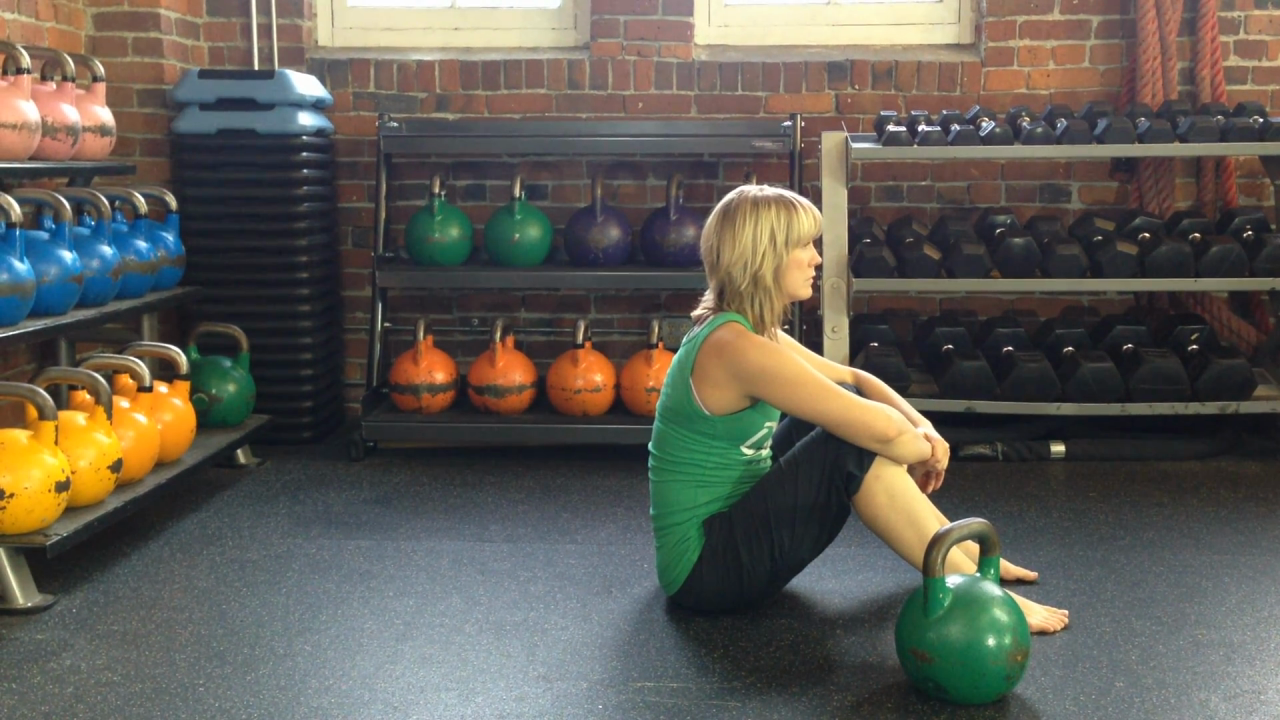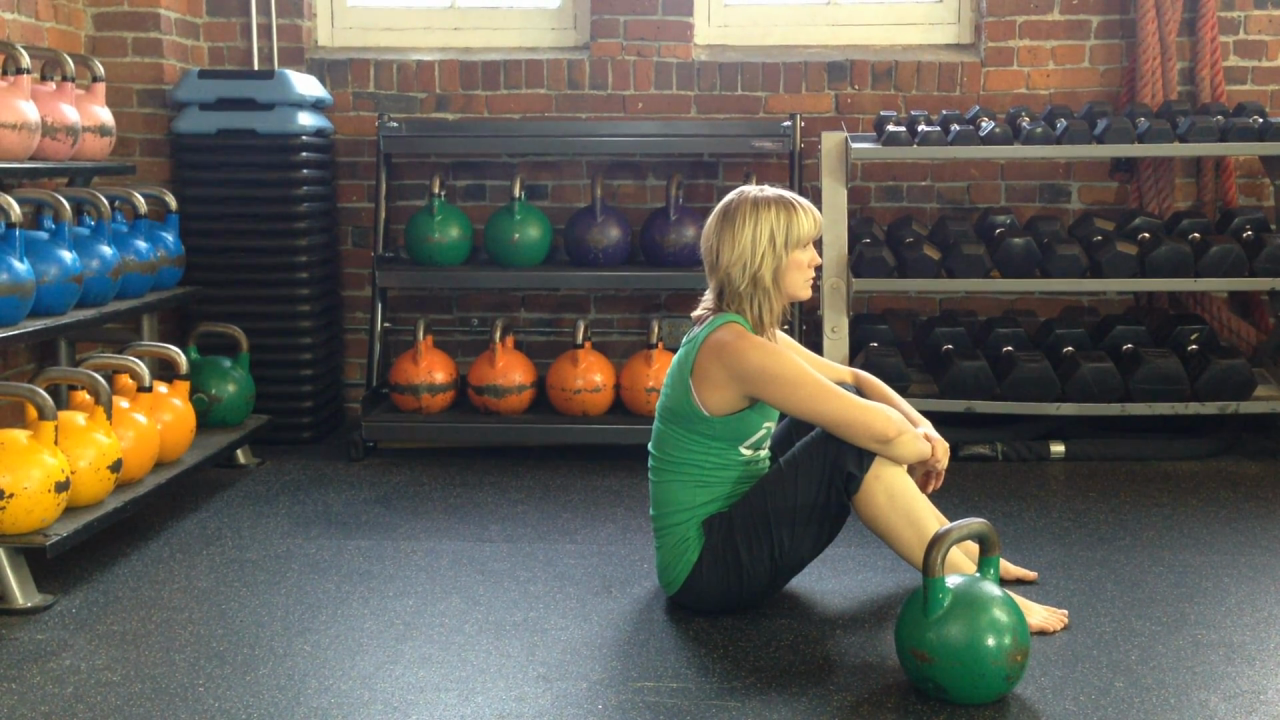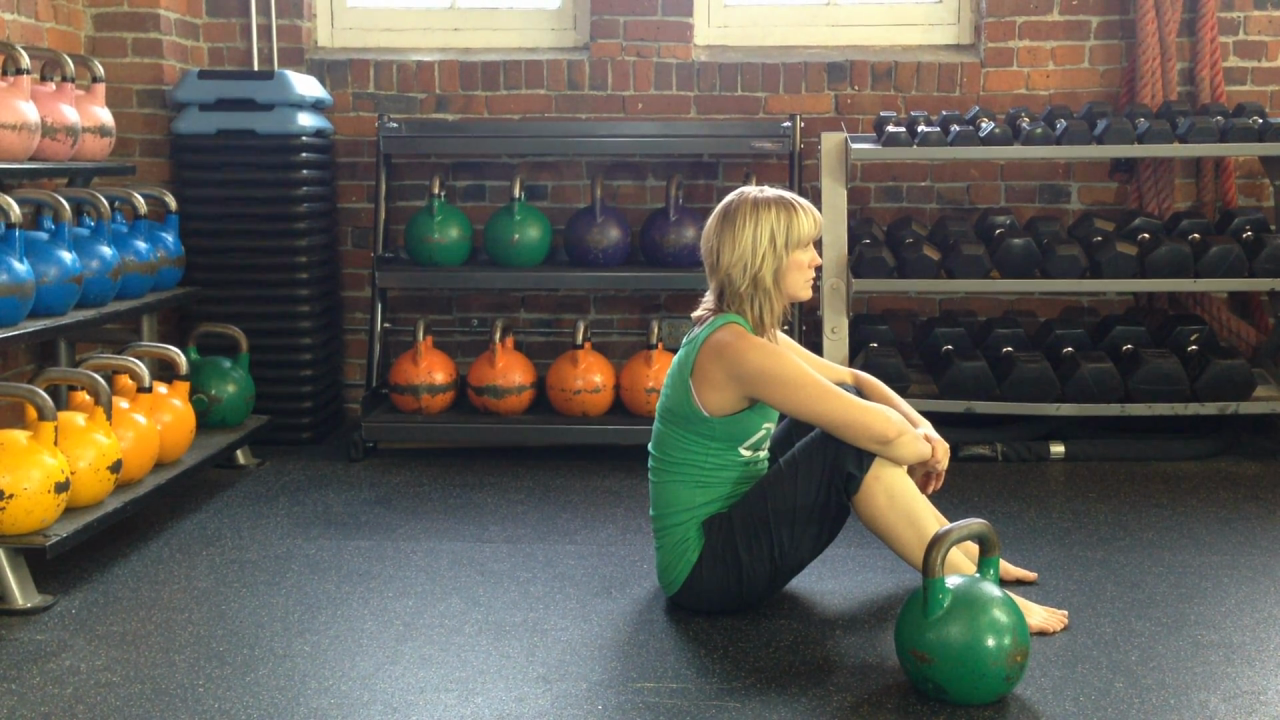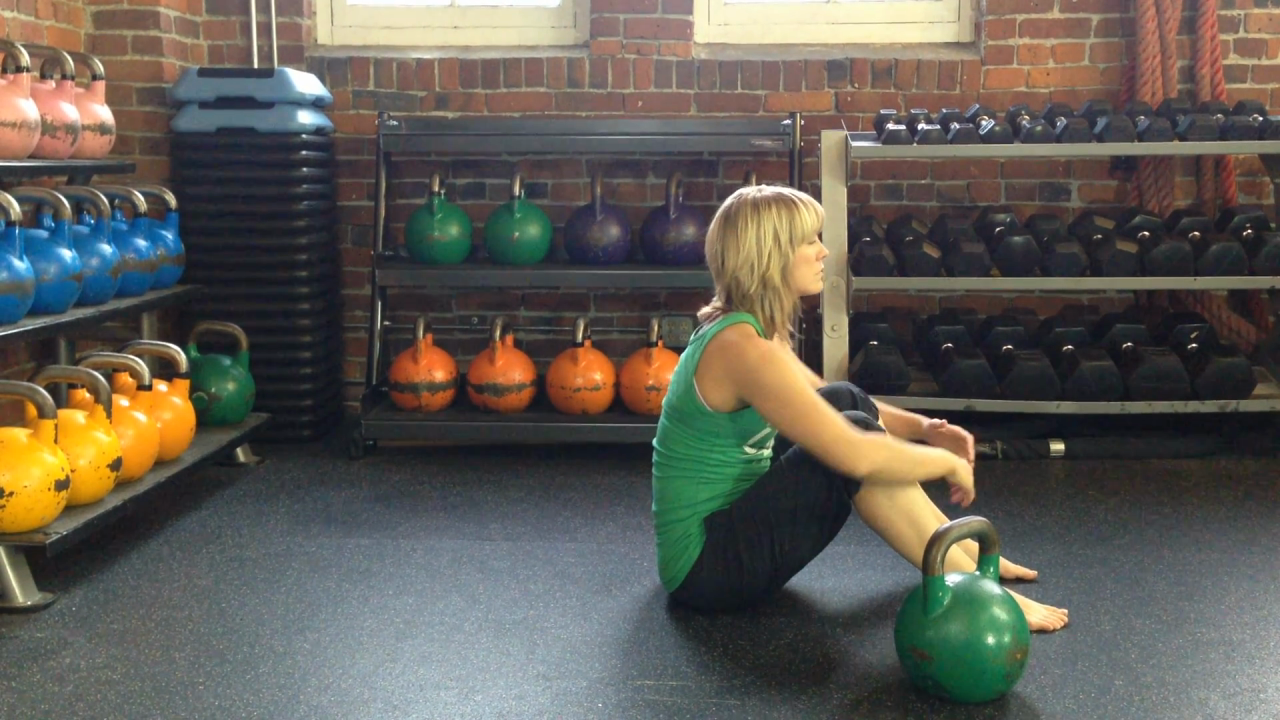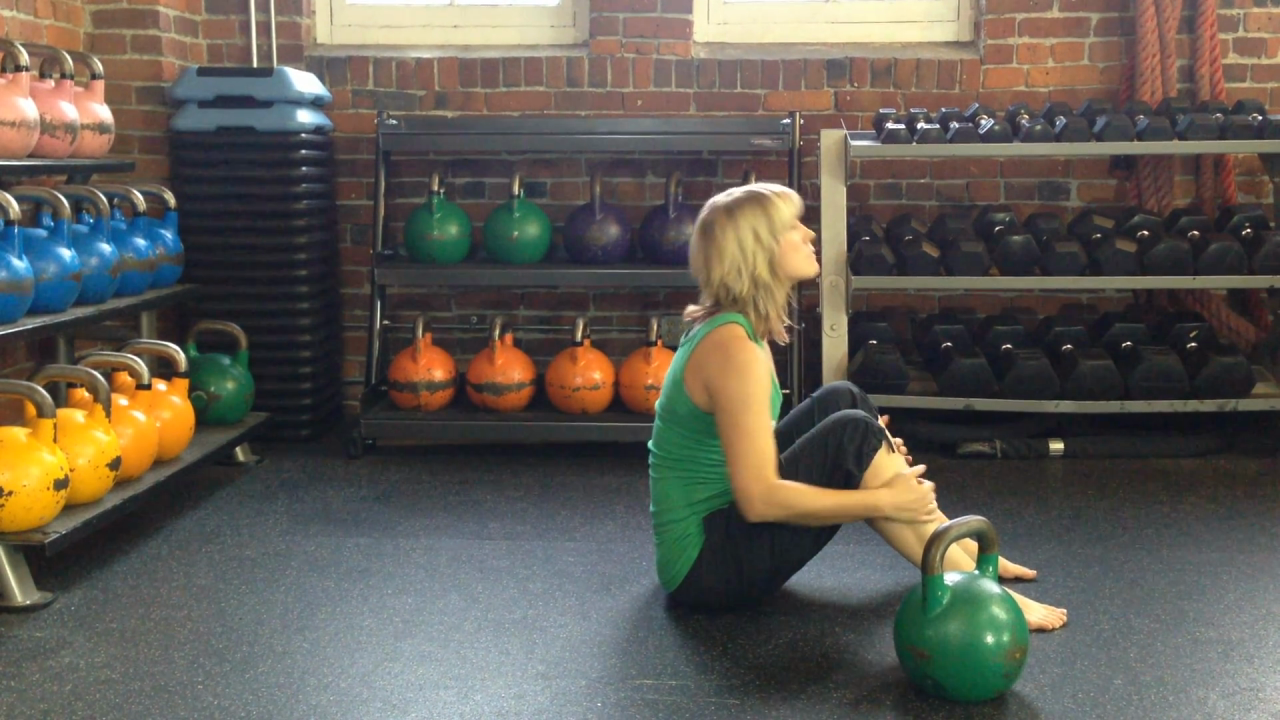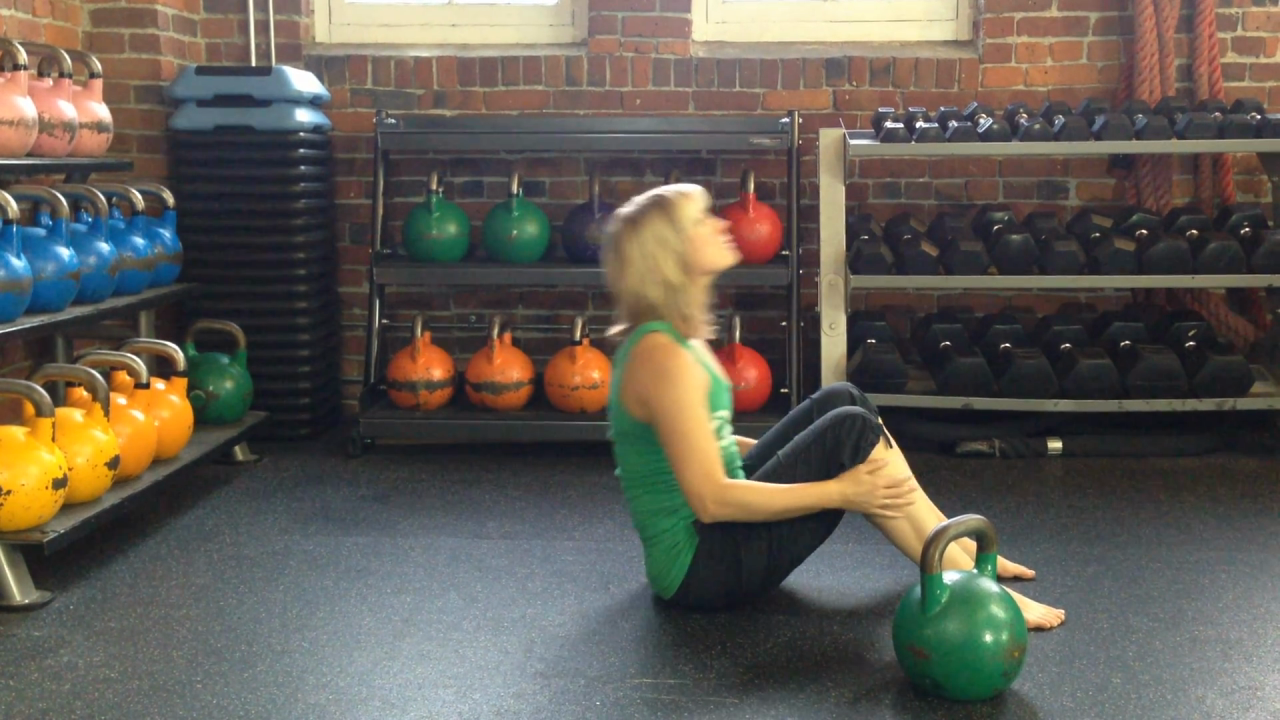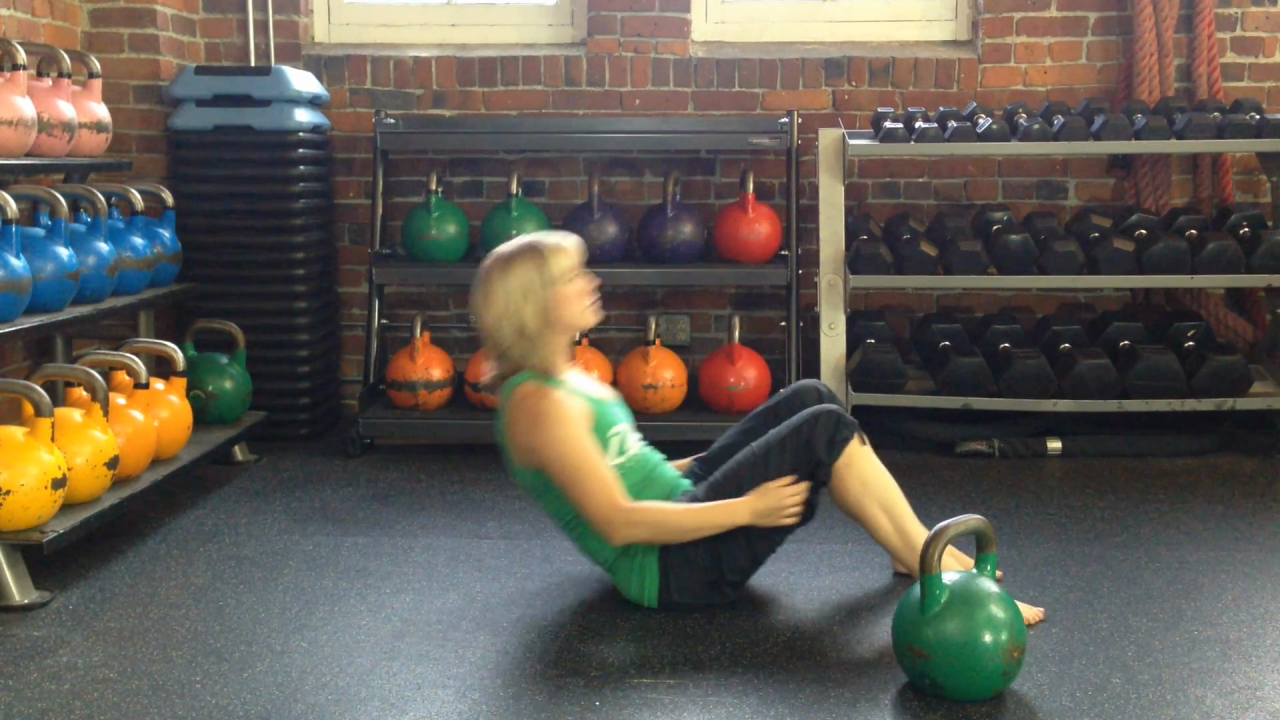
dt=0.4s
person 1, frame 1
left shoulder: (741, 330)
right shoulder: (738, 347)
left elbow: (854, 379)
right elbow: (879, 429)
left wrist: (922, 428)
right wrist: (923, 449)
left hip: (730, 526)
right hip: (705, 565)
left knee: (848, 404)
right knee: (858, 448)
left ankle: (963, 551)
person 1, frame 2
left shoulder: (741, 330)
right shoulder: (737, 348)
left elbow: (854, 379)
right elbow: (877, 429)
left wrist: (922, 427)
right wrist: (923, 449)
left hip: (727, 525)
right hip: (705, 563)
left knee: (848, 404)
right knee: (856, 447)
left ankle: (962, 550)
person 1, frame 3
left shoulder: (743, 331)
right shoulder: (737, 348)
left elbow: (854, 380)
right elbow: (878, 431)
left wrist: (922, 428)
right wrist: (923, 450)
left hip: (727, 525)
right hip: (705, 565)
left knee: (846, 406)
right knee: (854, 447)
left ankle: (963, 552)
person 1, frame 4
left shoulder: (741, 328)
right shoulder: (744, 347)
left elbow: (823, 410)
right elbow: (855, 456)
left wrist: (918, 427)
right wrist: (945, 463)
left hip: (729, 523)
right hip: (706, 562)
left knee: (844, 400)
right knee: (855, 441)
left ankle: (961, 549)
person 1, frame 5
left shoulder: (731, 328)
right shoulder: (733, 348)
right elbow: (759, 498)
left wrist: (868, 450)
right wrist: (884, 501)
left hip: (723, 527)
right hip: (706, 562)
left knee: (841, 401)
right knee: (854, 435)
left ankle: (961, 548)
person 1, frame 6
left shoulder: (672, 338)
right shoulder: (664, 357)
right elbow: (712, 500)
left wrist: (813, 446)
right wrist: (839, 492)
left hip: (719, 534)
right hip: (700, 567)
left knee: (840, 403)
right knee: (853, 431)
left ankle: (957, 548)
person 1, frame 7
left shoulder: (555, 379)
right shoulder: (539, 405)
right elbow: (621, 524)
left wrist: (701, 463)
right wrist: (749, 508)
left hip: (680, 509)
right hip: (670, 566)
left knee: (808, 397)
right knee: (826, 429)
left ankle: (916, 548)
right ankle: (941, 579)
